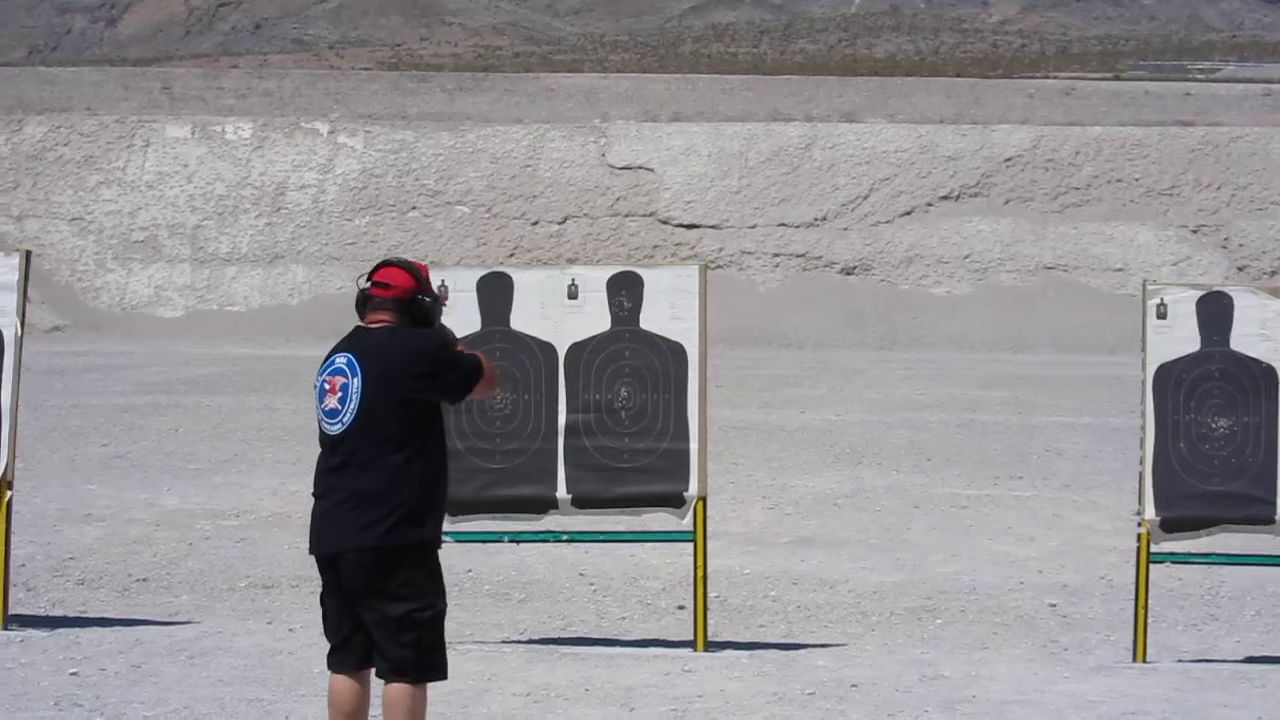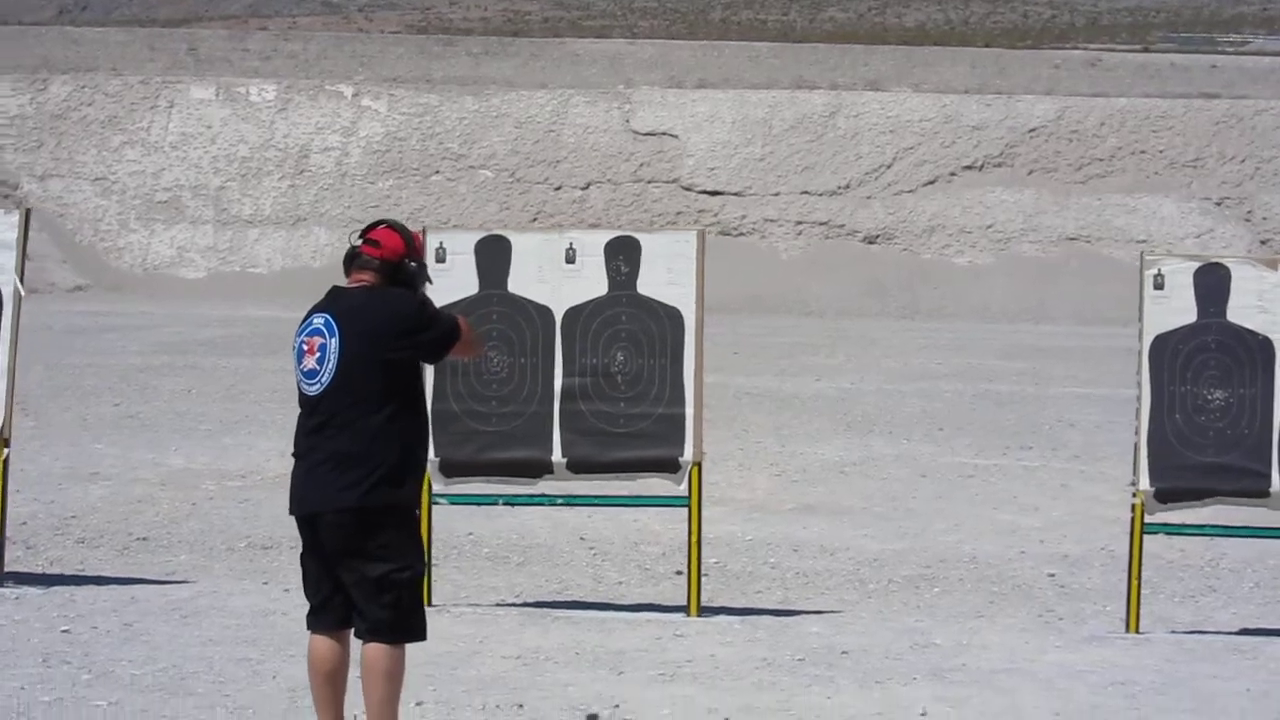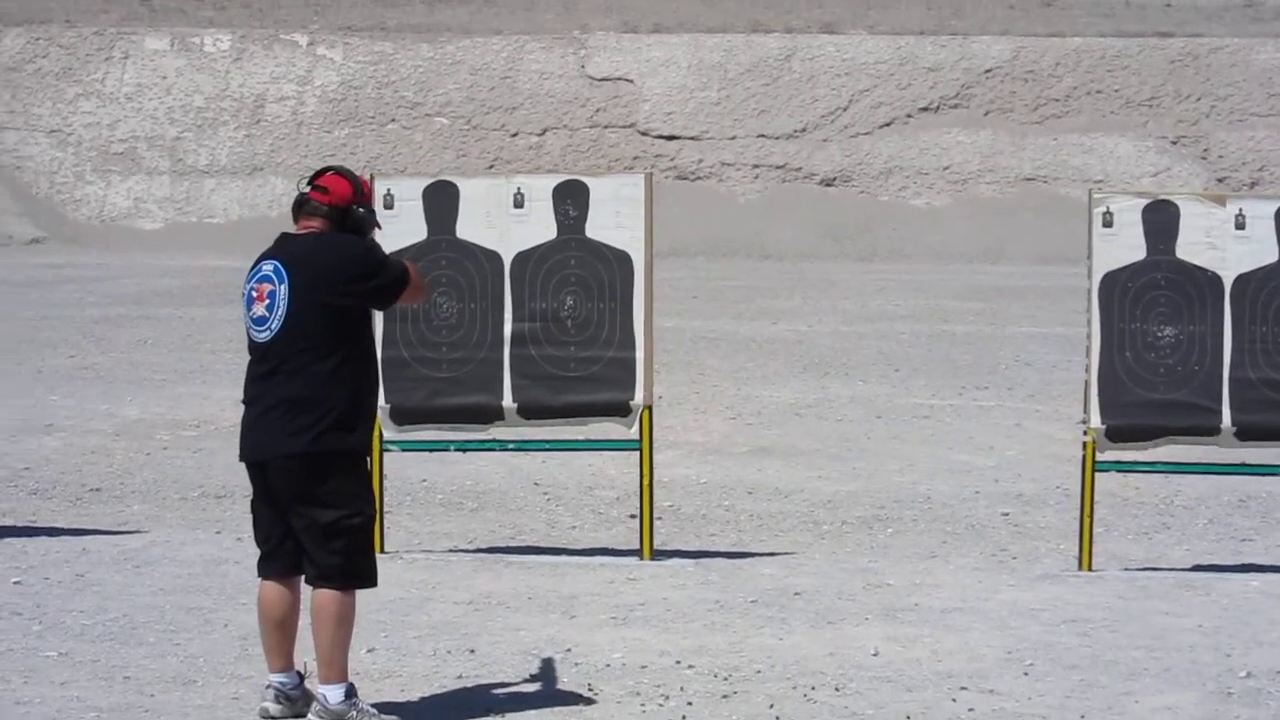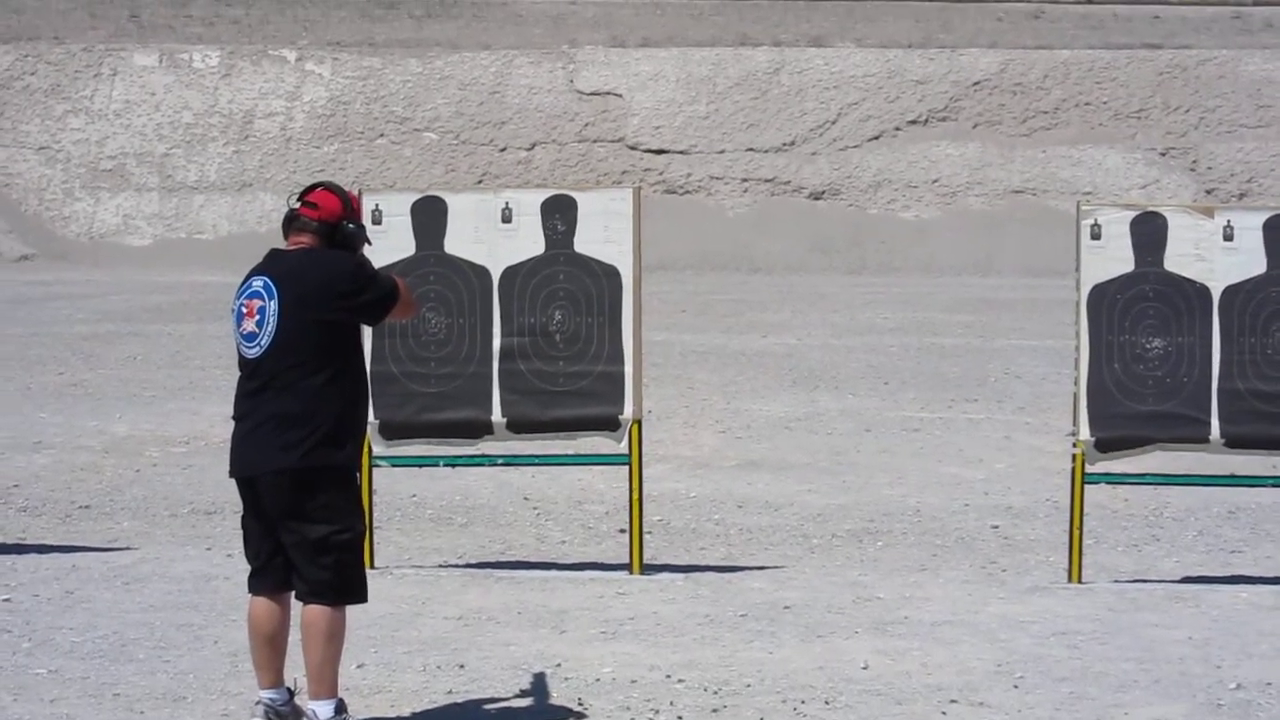
dt=0.7s
person 1, frame 1
left shoulder: (338, 355)
right shoulder: (418, 350)
right elbow: (487, 381)
right wrist: (447, 342)
left hip: (333, 537)
right hip: (392, 540)
left knee: (348, 661)
right knee: (407, 667)
person 1, frame 2
left shoulder: (316, 315)
right shoulder: (396, 309)
right elbow: (466, 343)
right wrist: (424, 307)
left hip: (314, 496)
right hip: (372, 501)
left knee: (327, 621)
right knee: (384, 626)
person 1, frame 3
left shoulder: (266, 262)
right shoulder: (344, 255)
right elbow: (414, 288)
right wrist: (374, 254)
left hip: (263, 441)
right hip: (320, 445)
left knee: (278, 567)
right knee: (335, 571)
person 1, frame 4
left shoulder: (255, 279)
right shoulder: (335, 272)
right elbow: (403, 305)
right wrist: (365, 268)
left hip: (254, 457)
right hip: (310, 461)
left knee: (269, 582)
right knee: (325, 587)
